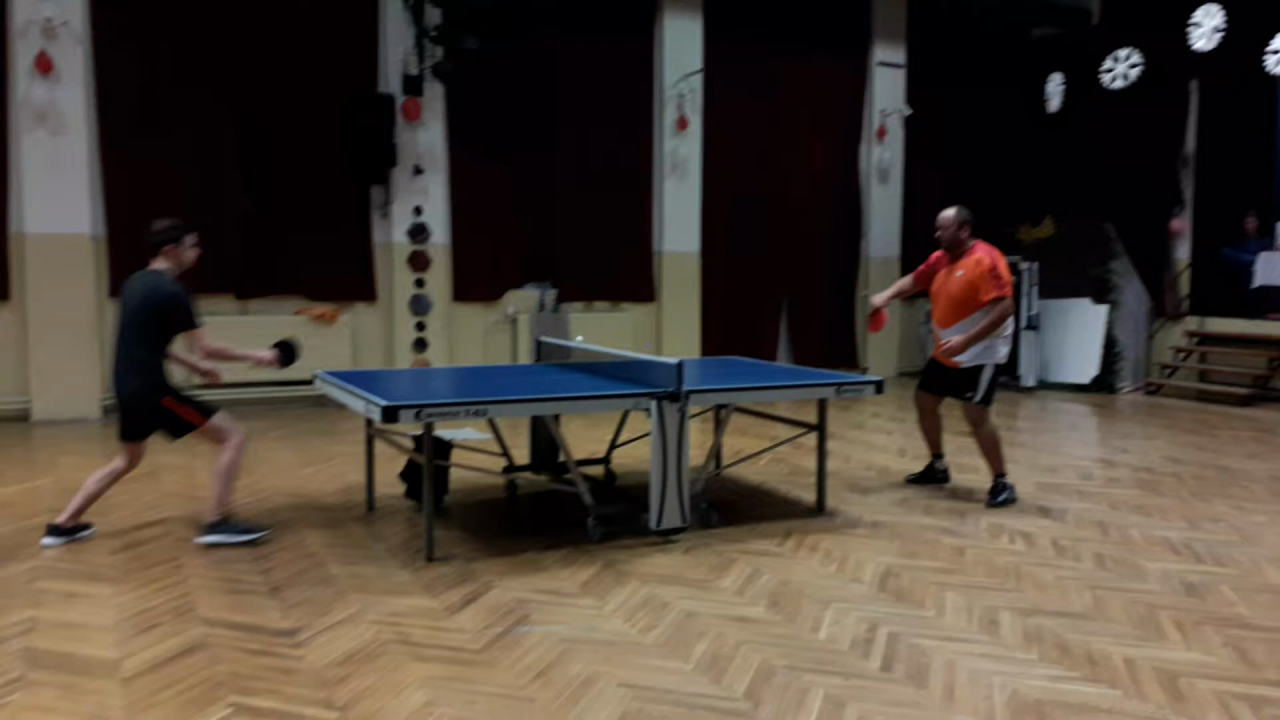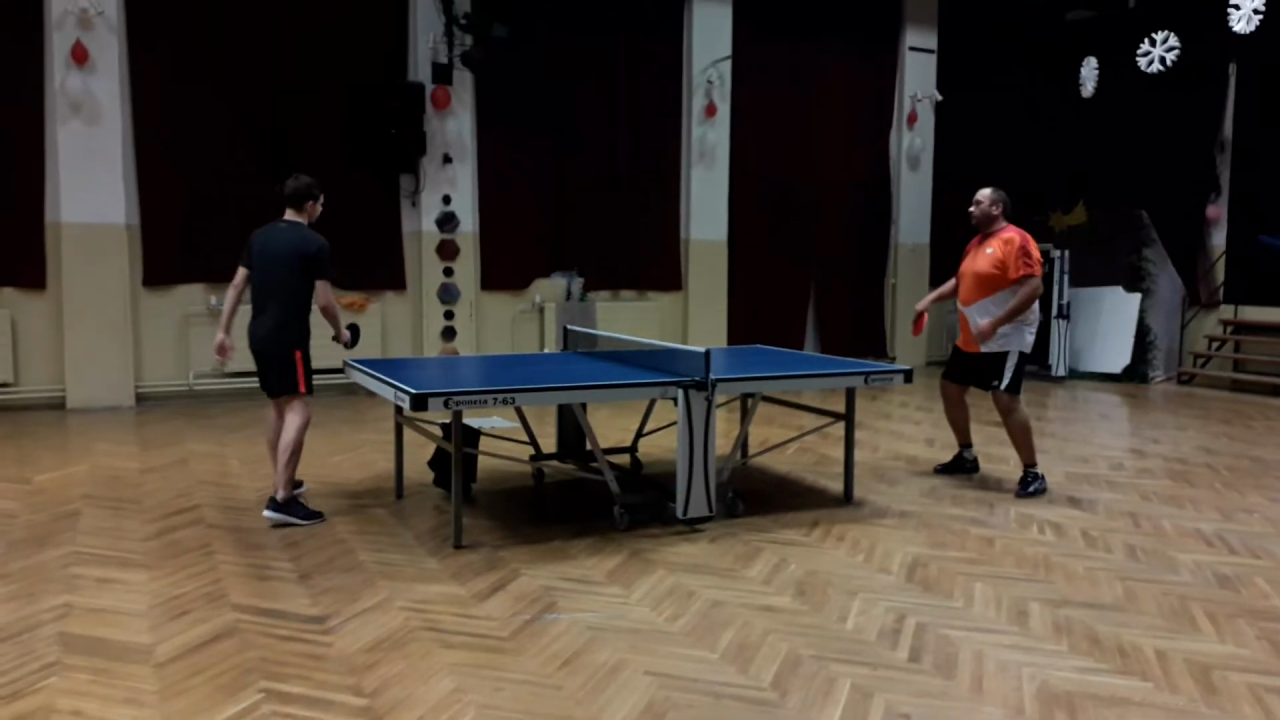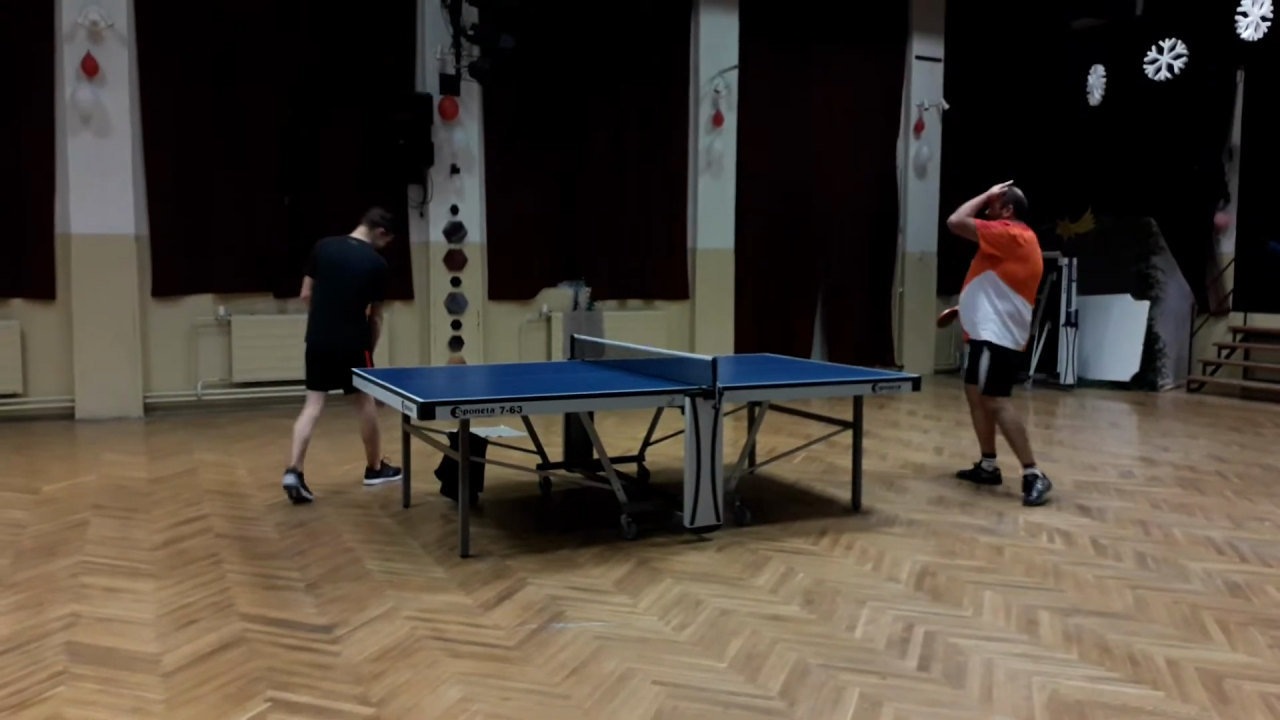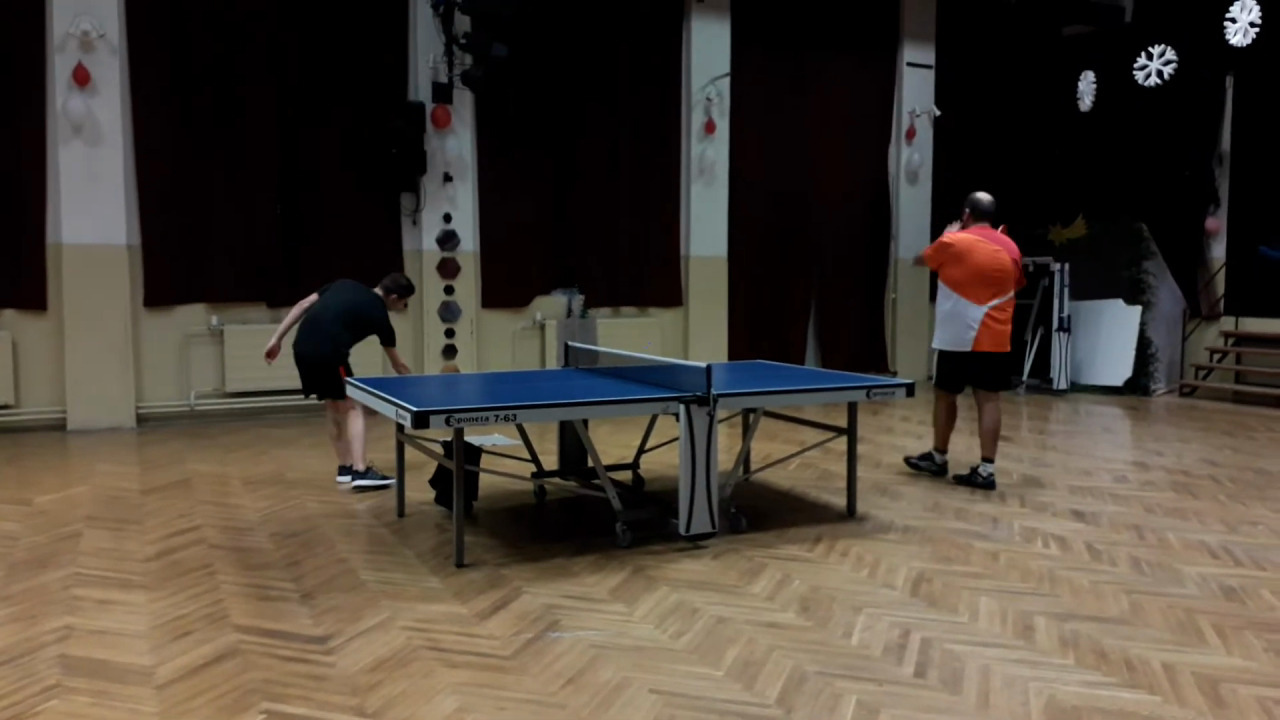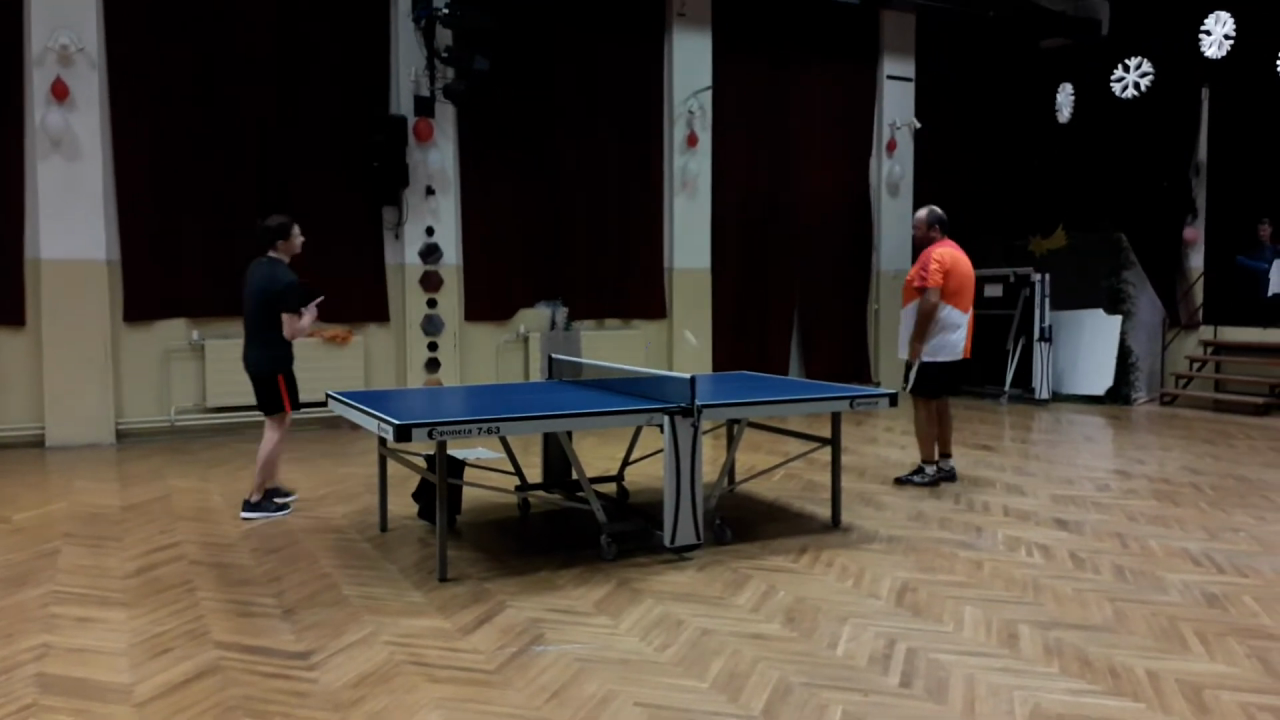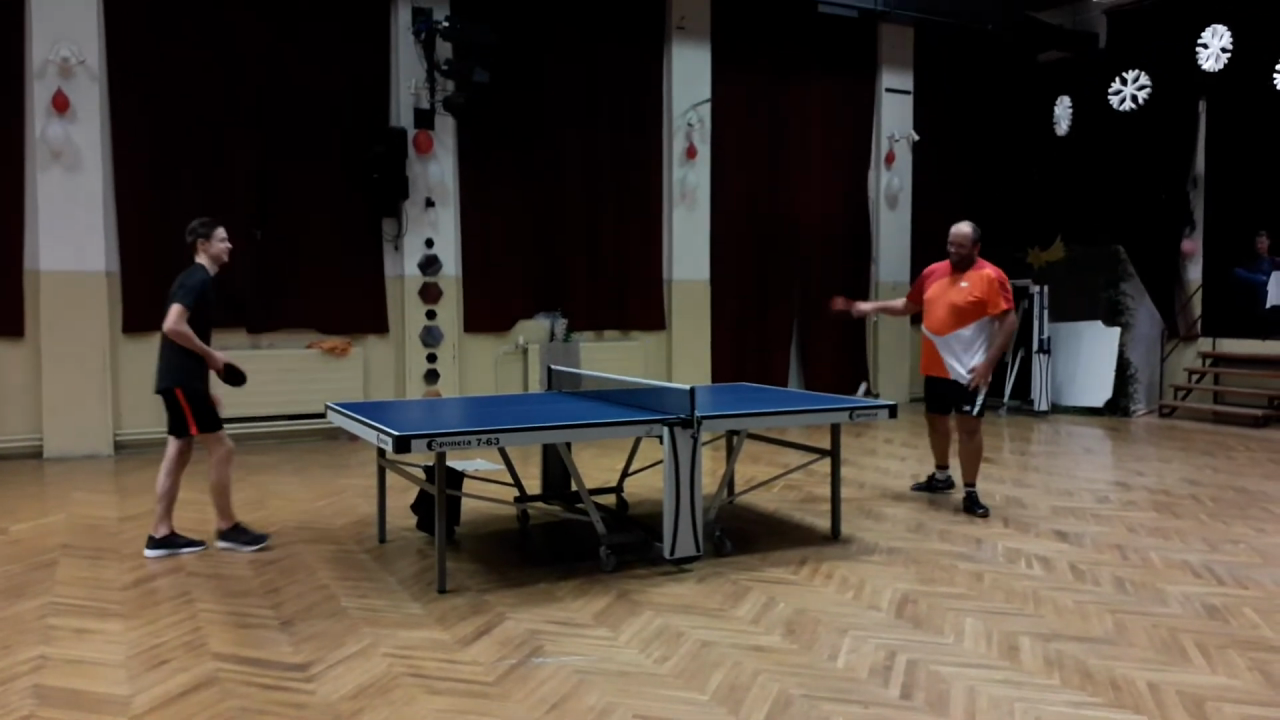
dt=0.7s
person 1, frame 1
left shoulder: (135, 283)
right shoulder: (171, 293)
right elbow: (205, 348)
left wrist: (192, 364)
right wrist: (254, 356)
left hip: (128, 389)
right hip: (152, 391)
left knee: (127, 459)
right knee: (232, 437)
left ankle: (63, 525)
right ankle: (216, 523)
person 1, frame 2
left shoulder: (259, 237)
right shoulder: (314, 244)
left elbow: (236, 287)
right elbow: (324, 301)
left wrist: (223, 331)
right wrist: (339, 330)
left hip: (259, 336)
right hip: (289, 339)
left knee: (278, 408)
right knee: (298, 413)
left ankle: (284, 482)
right ankle: (282, 499)
person 1, frame 3
left shoulder: (322, 247)
right shoulder: (377, 263)
left elbow: (306, 295)
right elbow: (376, 317)
right wrist: (369, 349)
left hip: (317, 340)
right hip: (353, 342)
left knee: (312, 407)
right knee: (365, 402)
left ankle: (295, 470)
right ankle: (375, 468)
person 1, frame 4
left shoulder: (344, 285)
right shoulder: (379, 316)
left elbow: (304, 305)
right elbow: (397, 364)
left wrist: (277, 339)
left hip: (303, 349)
right hip: (329, 354)
left knee: (334, 407)
right knee: (353, 408)
left ankle: (346, 466)
right ankle: (361, 470)
person 1, frame 5
left shoulder: (255, 269)
right shoulder: (287, 280)
right elbow: (290, 332)
right wrist: (307, 319)
left hip: (255, 358)
right hip: (273, 362)
left knee: (274, 423)
right knee: (278, 427)
left ankle: (269, 486)
right ankle: (256, 500)
person 1, frame 6
left shoulder: (197, 280)
right shoulder: (197, 279)
right elbow: (172, 327)
left wrist: (208, 368)
right wrist: (209, 355)
left hip: (181, 380)
right hip: (183, 380)
left knee: (177, 454)
right knee: (221, 449)
left ankle: (161, 535)
right ankle: (227, 528)
person 2, frame 1
left shoulder: (987, 261)
right shoulder: (940, 259)
left elbow: (1005, 308)
right elbow: (915, 280)
left wrist: (966, 341)
right wrist: (887, 295)
left hip: (981, 352)
right hip: (947, 352)
left knee: (975, 412)
right knee: (924, 399)
left ankle: (1003, 483)
right ankle: (938, 466)
person 2, frame 2
left shoulder: (1016, 241)
right shoulder: (976, 244)
left elbow: (1034, 288)
right elbow: (961, 280)
left wrist: (996, 323)
right wrist: (930, 299)
left hip: (1007, 340)
right hip: (970, 339)
left knee: (1006, 401)
right knee: (950, 389)
left ankle: (1033, 473)
right ankle: (966, 456)
person 2, frame 3
left shoulder: (1008, 235)
right shoulder: (1021, 241)
left elbow: (955, 222)
left wrist: (986, 196)
right wrist: (965, 308)
left hip: (995, 334)
right hip: (994, 333)
left knee: (996, 402)
right knee: (977, 395)
left ankle: (1033, 474)
right ankle: (988, 465)
person 2, frame 4
left shoulder: (953, 242)
right shoulder: (1010, 248)
left elbow: (921, 259)
right elbow: (1018, 285)
left hip: (957, 338)
right hip: (996, 339)
left knee: (945, 396)
right knee: (988, 401)
left ankle: (938, 458)
right ankle: (986, 470)
person 2, frame 5
left shoulder: (933, 255)
right shoulder: (955, 254)
left elbow: (930, 302)
left wrist: (915, 343)
left hip: (933, 349)
right hip: (953, 346)
left knee: (922, 404)
right knee: (938, 403)
left ankle: (928, 469)
right ankle: (945, 464)
person 2, frame 6
left shoulder: (991, 277)
right shoulder: (933, 273)
left elbow: (1009, 323)
right elbow: (909, 305)
left wrist: (988, 363)
right wrist: (871, 307)
left hip: (968, 370)
right hip: (936, 366)
left knee: (969, 426)
right knee: (936, 420)
left ankle: (970, 493)
right ankle: (941, 476)
